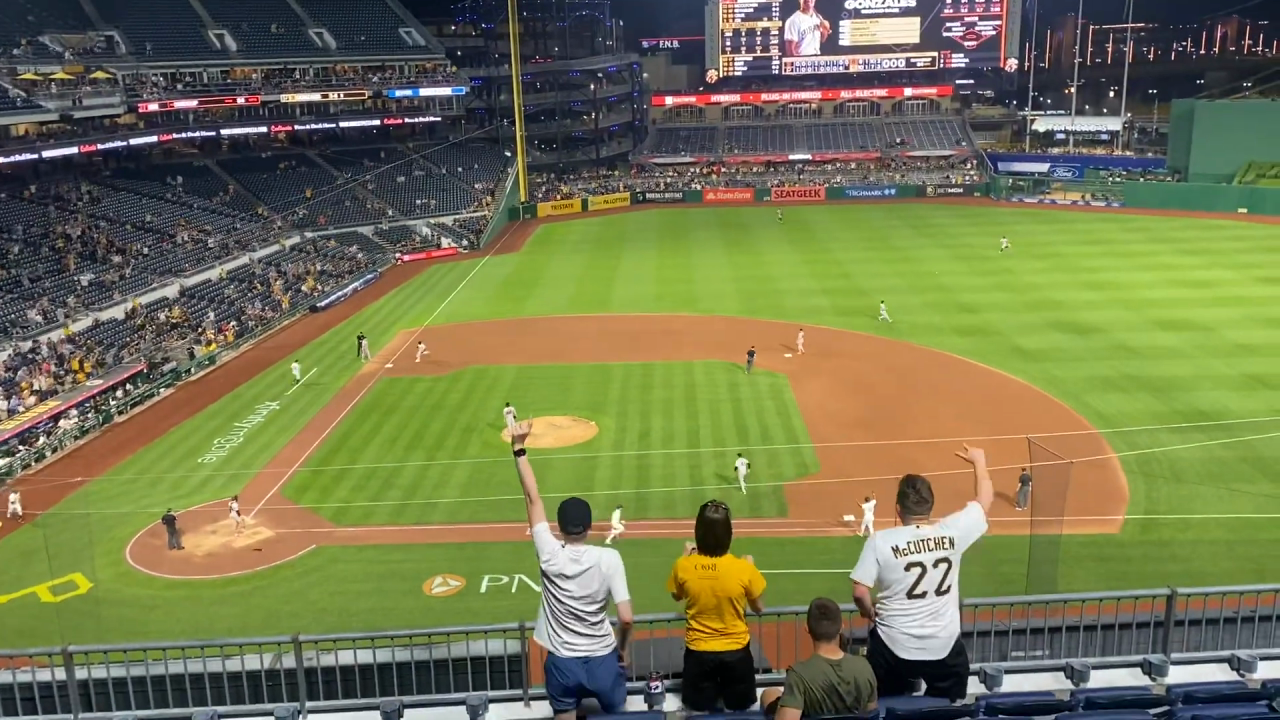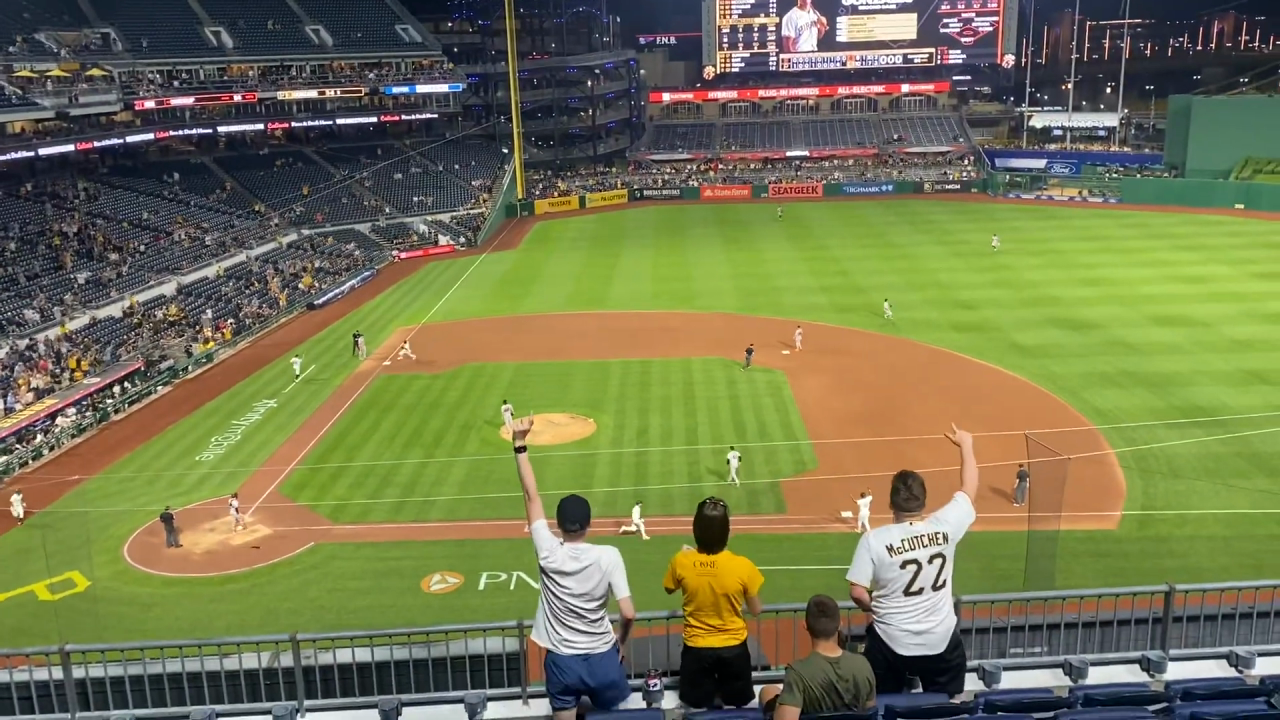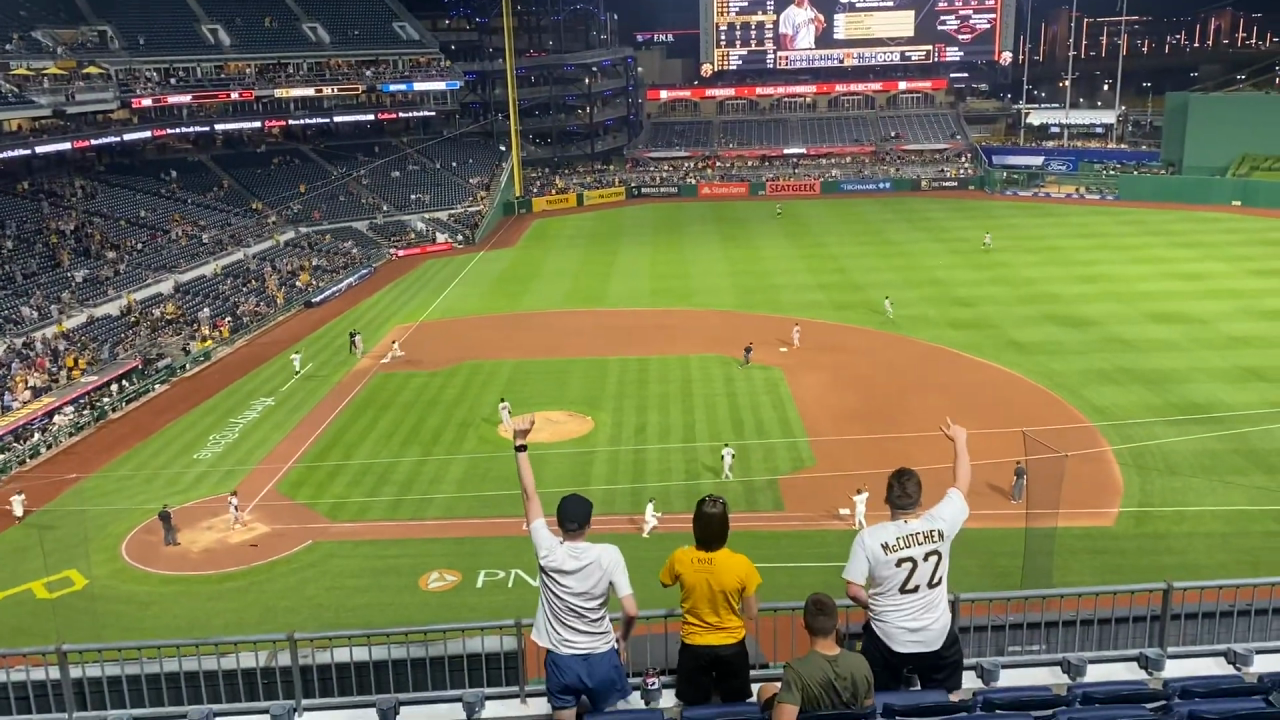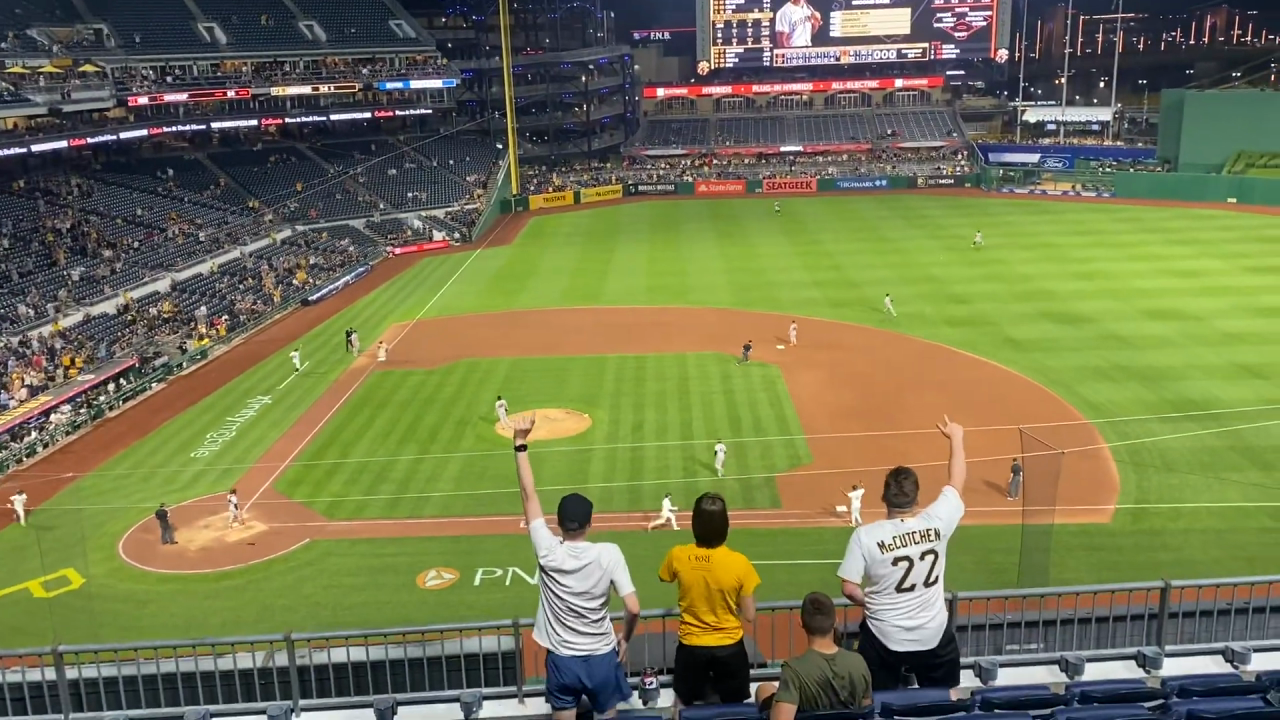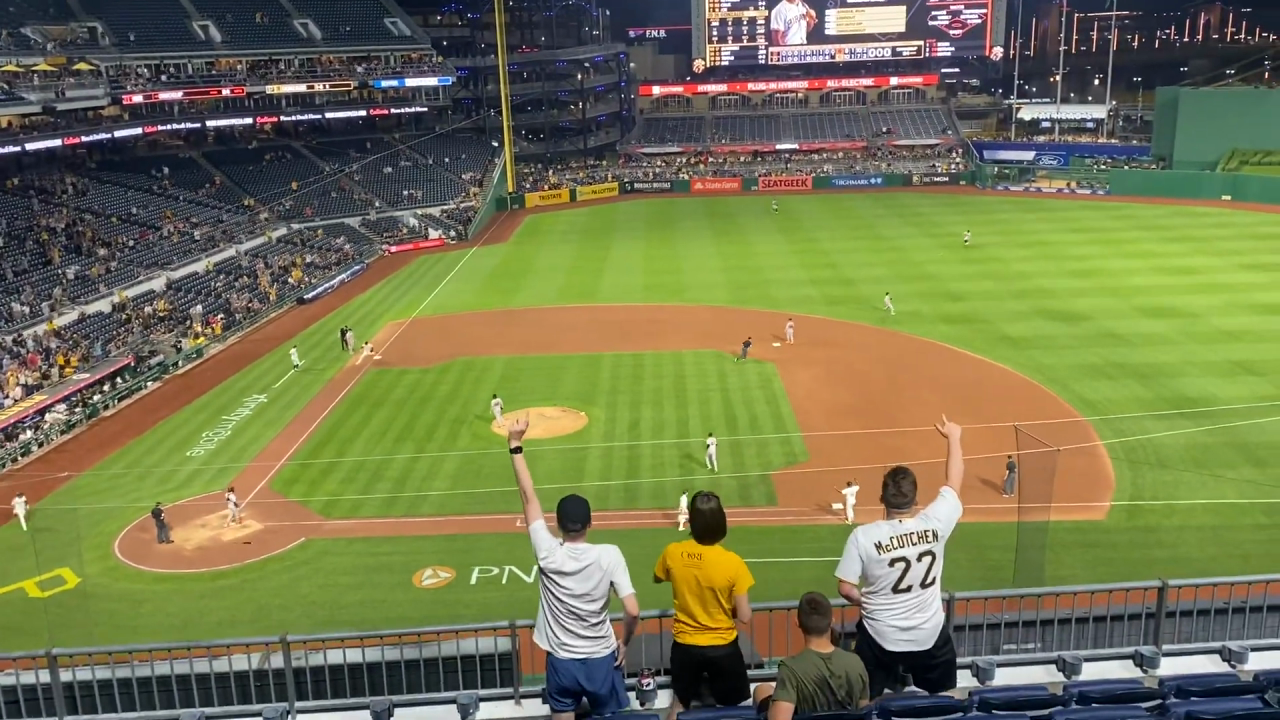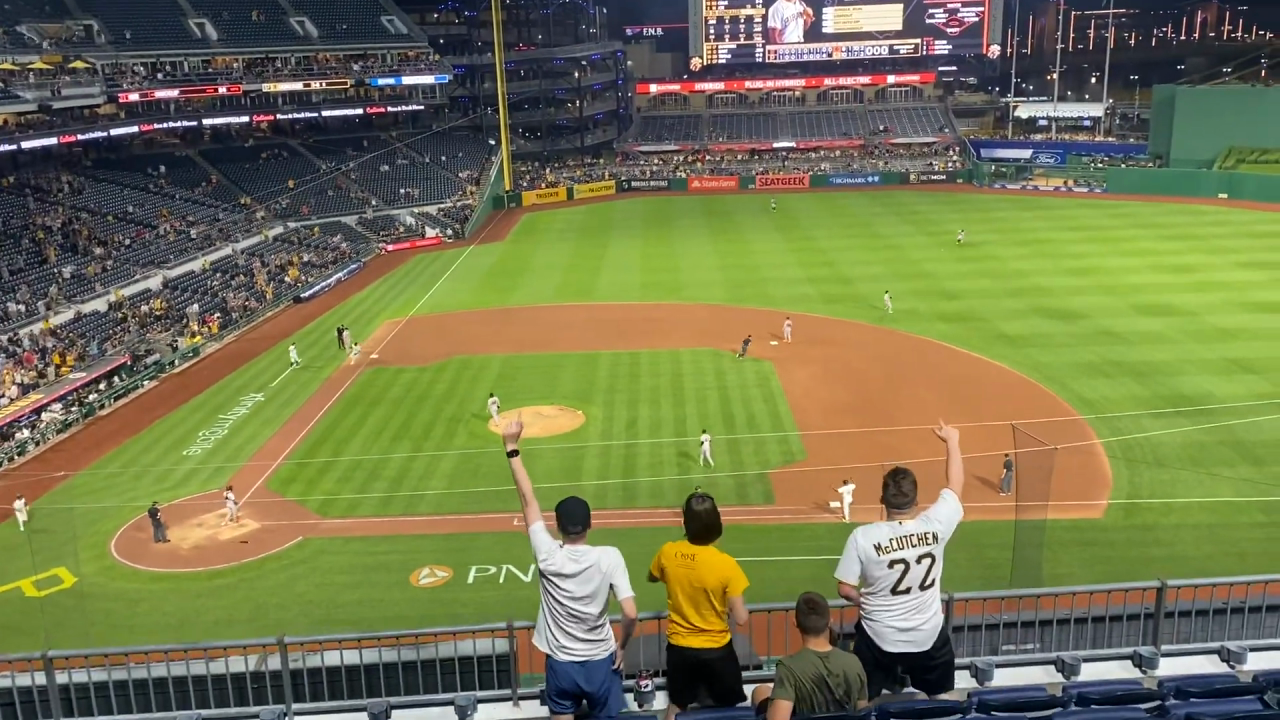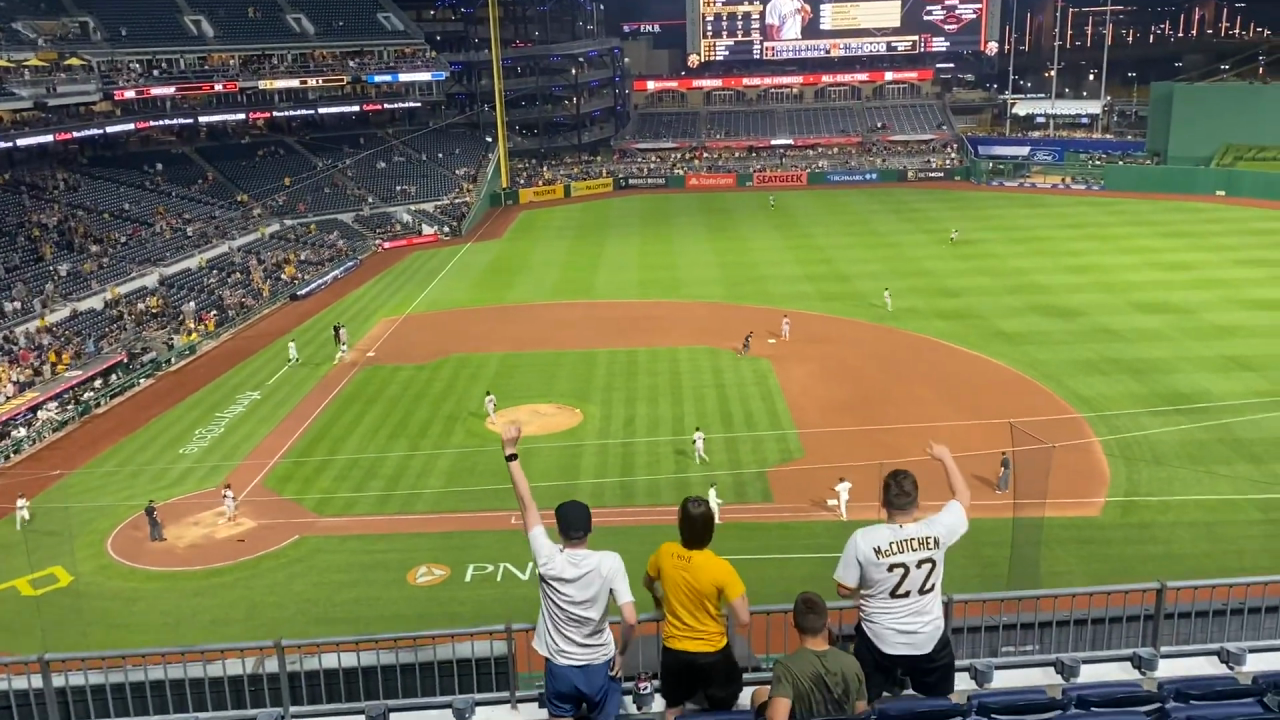
dt=0.1s
person 1, frame 1
left shoulder: (549, 555)
right shoulder: (609, 558)
left elbow: (533, 499)
right elbow: (626, 618)
left wrist: (519, 447)
right wrist: (622, 646)
left hip: (562, 661)
right hip: (603, 658)
person 1, frame 2
left shoulder: (548, 553)
right shoulder: (608, 556)
left elbow: (531, 496)
right elbow: (628, 613)
left wrist: (519, 444)
right wrist: (621, 639)
left hip: (562, 659)
right hip: (602, 656)
person 1, frame 3
left shoulder: (548, 552)
right shoulder: (609, 554)
left elbow: (530, 495)
right elbow: (631, 611)
left wrist: (520, 443)
right wrist: (623, 637)
left hip: (562, 659)
right hip: (602, 656)
person 1, frame 4
left shoulder: (548, 552)
right shoulder: (608, 553)
left elbow: (529, 495)
right elbow: (633, 608)
left wrist: (519, 443)
right wrist: (625, 638)
left hip: (562, 659)
right hip: (602, 657)
person 1, frame 5
left shoulder: (547, 553)
right shoulder: (609, 555)
left elbow: (528, 497)
right elbow: (633, 611)
left wrist: (515, 445)
right wrist: (624, 642)
left hip: (562, 662)
right hip: (601, 659)
person 1, frame 6
left shoulder: (548, 556)
right shoulder: (609, 557)
left elbow: (528, 501)
right elbow: (631, 614)
left wrist: (512, 448)
right wrist: (622, 646)
left hip: (561, 664)
right hip: (601, 662)
person 1, frame 7
left shoulder: (548, 560)
right shoulder: (609, 562)
left elbow: (527, 504)
right elbow: (630, 619)
left wrist: (511, 452)
right wrist: (621, 652)
left hip: (560, 668)
right hip: (600, 666)
person 2, frame 1
left shoulder: (880, 542)
right shoulder: (952, 532)
left elbow: (860, 593)
right elbow: (985, 499)
left wrist: (870, 612)
right wrist: (978, 460)
left hip: (893, 646)
right hip: (944, 647)
person 2, frame 2
left shoulder: (874, 539)
right shoulder: (945, 527)
left elbow: (857, 593)
right elbow: (969, 487)
right wrist: (965, 445)
left hip: (891, 642)
right hip: (941, 642)
person 2, frame 3
left shoulder: (869, 537)
right shoulder: (940, 524)
left elbow: (853, 591)
right elbow: (962, 483)
right wrist: (959, 438)
left hip: (887, 640)
right hip: (937, 639)
person 2, frame 4
left shoulder: (865, 535)
right shoulder: (937, 523)
left elbow: (849, 589)
right elbow: (957, 482)
right wrist: (955, 437)
left hip: (883, 638)
right hip: (934, 637)
person 2, frame 5
left shoulder: (863, 536)
right shoulder: (935, 524)
left elbow: (846, 589)
right elbow: (954, 482)
right wrist: (953, 437)
left hip: (880, 638)
right hip: (930, 637)
person 2, frame 6
left shoulder: (862, 536)
right shoulder: (935, 526)
left elbow: (845, 590)
right elbow: (956, 483)
right wrist: (951, 440)
left hip: (879, 640)
right hip: (929, 639)
person 2, frame 7
left shoulder: (862, 538)
right shoulder: (937, 530)
left elbow: (844, 590)
right elbow: (963, 498)
right wrist: (945, 458)
left hip: (879, 642)
right hip: (929, 642)
person 3, frame 1
left shoulder: (683, 566)
right shoulder: (744, 569)
right elbow: (758, 608)
left hip: (698, 653)
right hip: (736, 652)
left knee: (698, 714)
right knee: (738, 713)
person 3, frame 2
left shoulder: (682, 562)
right shoulder: (743, 566)
left elbow: (669, 589)
right elbow: (756, 610)
left hip: (696, 649)
right hip: (733, 649)
left knee: (695, 711)
right knee: (736, 710)
person 3, frame 3
left shoulder: (680, 559)
right shoulder: (741, 564)
left elbow: (665, 583)
right elbow: (751, 613)
left hip: (694, 647)
right hip: (731, 647)
person 3, frame 4
left shoulder: (678, 556)
right shoulder: (738, 563)
left elbow: (664, 578)
right elbow: (749, 615)
left hip: (690, 646)
right hip: (728, 647)
left knee: (685, 706)
person 3, frame 5
left shoulder: (673, 553)
right shoulder: (732, 562)
left elbow: (658, 578)
right elbow: (745, 617)
left hip: (684, 646)
right hip: (723, 647)
person 3, frame 6
left shoulder: (667, 553)
right shoulder: (725, 564)
left elbow: (652, 579)
right elbow: (741, 619)
left hip: (679, 648)
right hip: (716, 649)
person 3, frame 7
left shoulder: (664, 554)
right shoulder: (720, 568)
left elbow: (648, 583)
right elbow: (744, 621)
right wrist: (742, 598)
left hip: (674, 651)
right hip: (712, 652)
